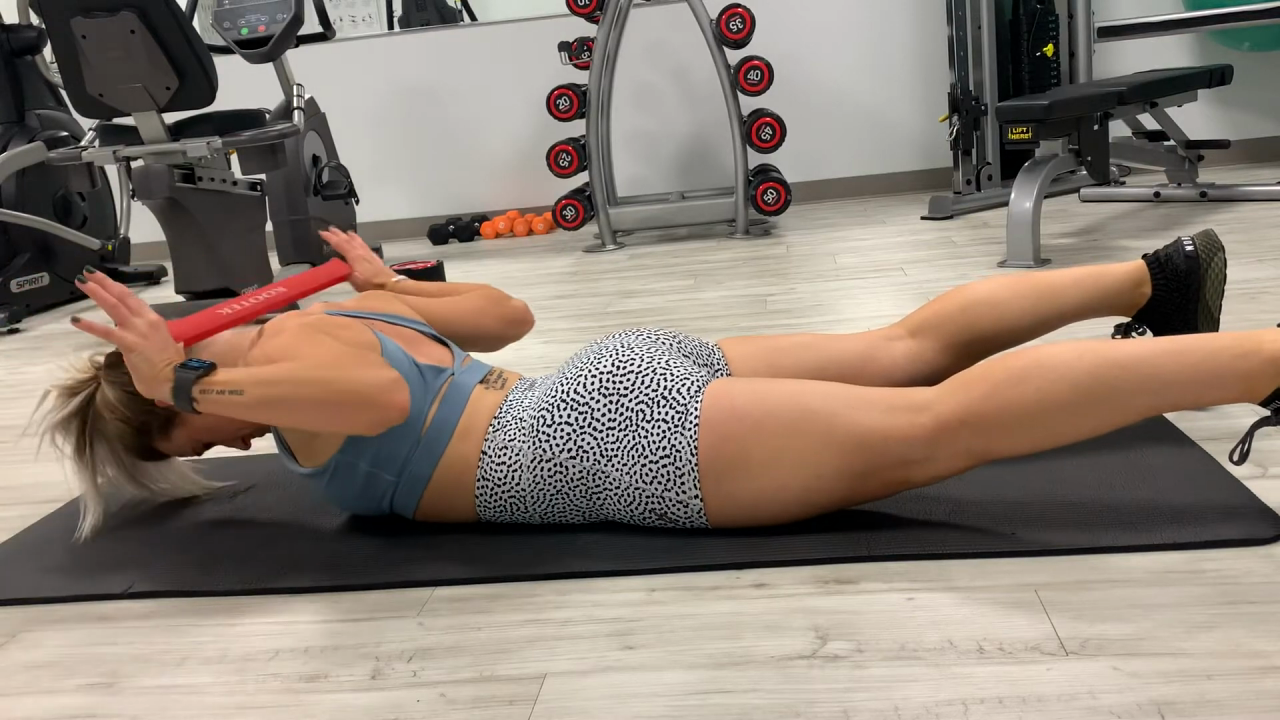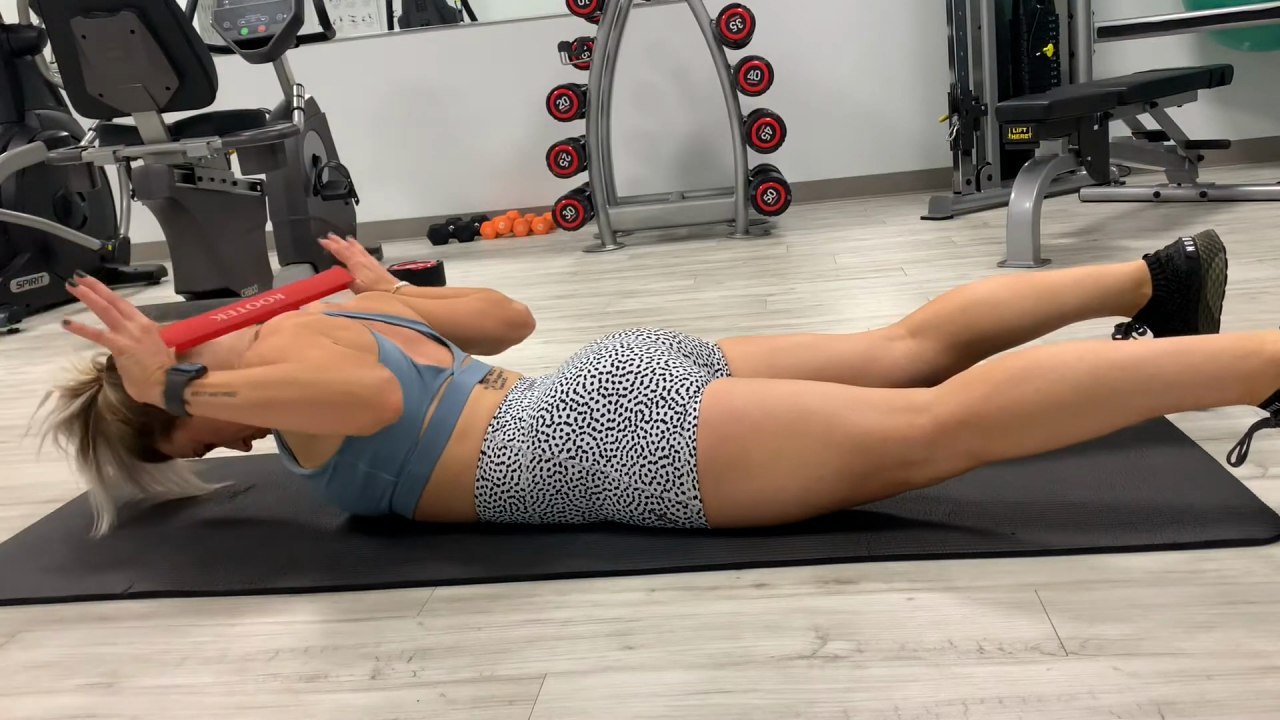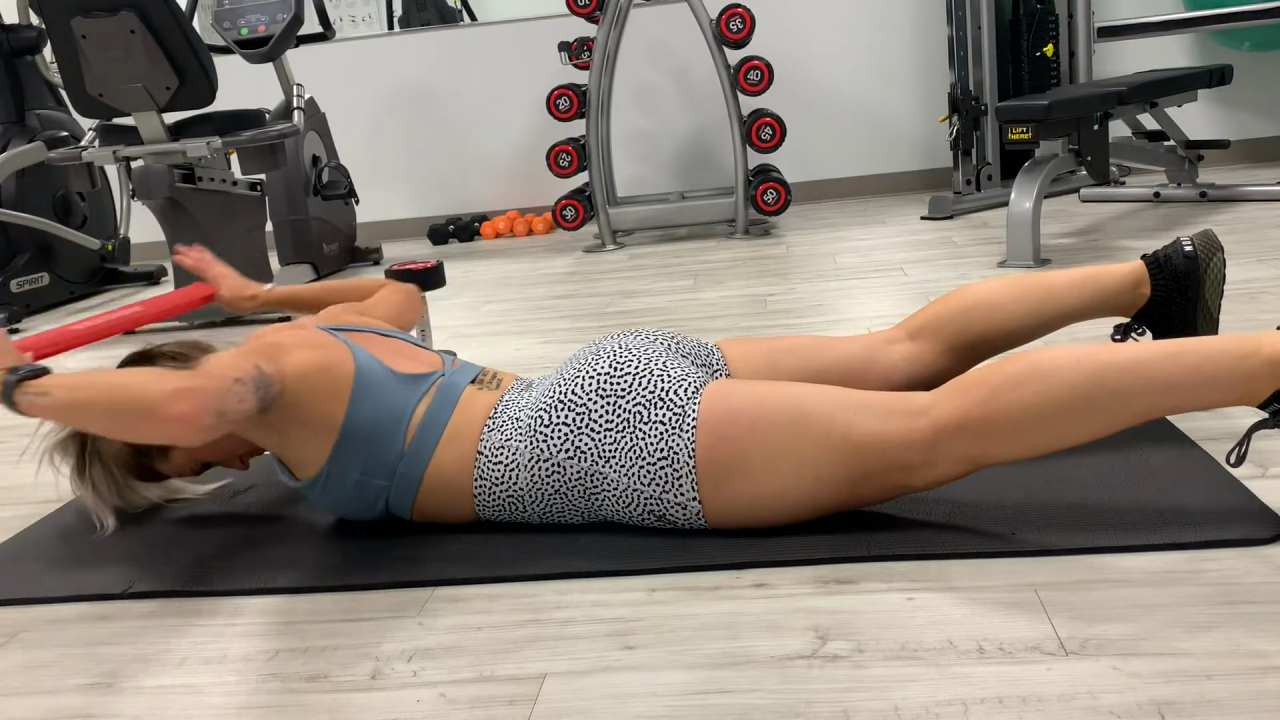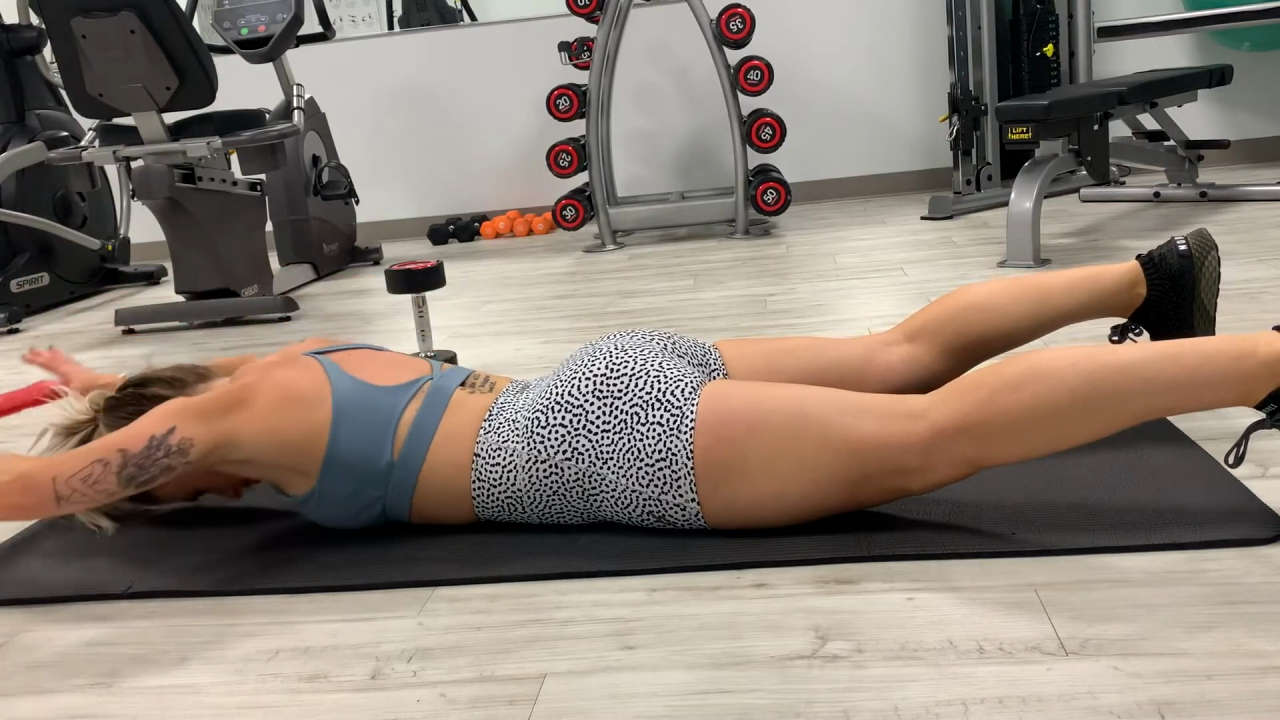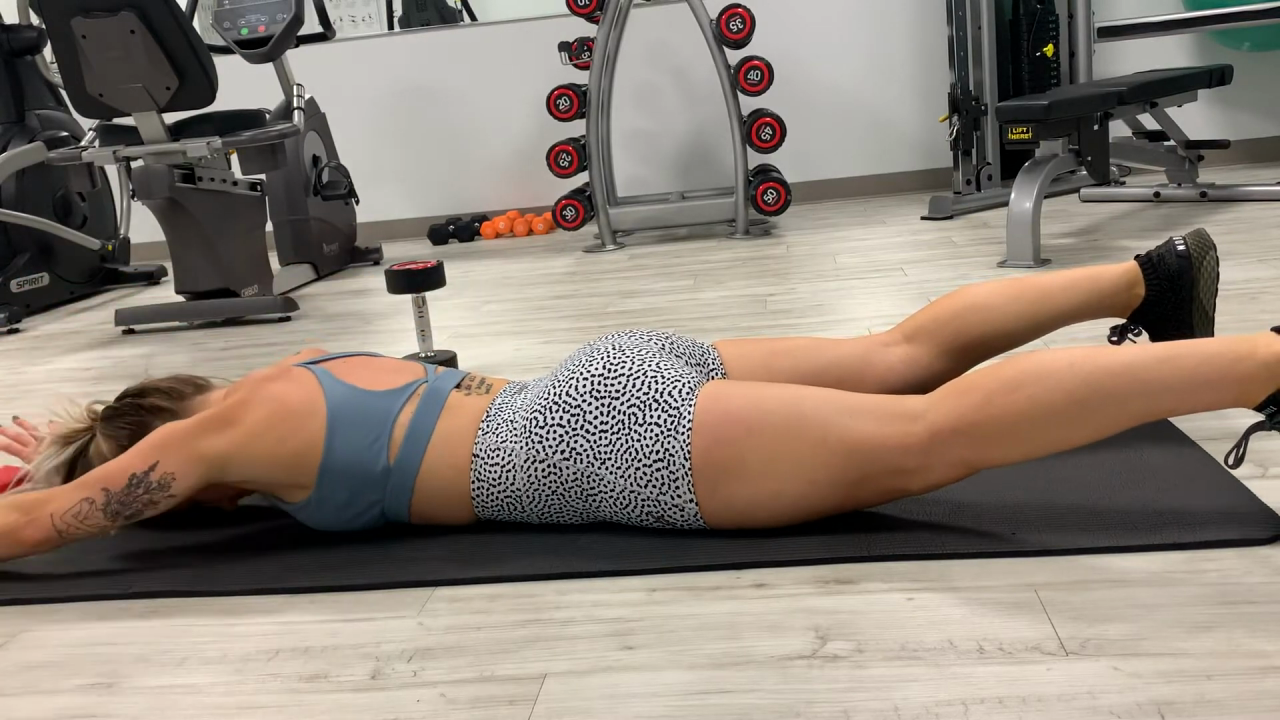
dt=0.4s
person 1, frame 1
left shoulder: (266, 357)
right shoulder: (331, 312)
left elbow: (382, 400)
right elbow: (509, 311)
left wrist: (191, 379)
left hip: (617, 441)
right hip: (621, 376)
left knee: (940, 427)
right knee: (904, 350)
right ankle: (1157, 277)
person 1, frame 2
left shoulder: (279, 351)
right shoulder: (334, 315)
left elbow: (378, 398)
right elbow: (509, 313)
left wrist: (175, 376)
left hip: (618, 444)
right hip: (623, 377)
left knee: (939, 430)
right knee: (903, 350)
right ankle: (1156, 278)
person 1, frame 3
left shoulder: (264, 371)
right shoulder: (325, 336)
left elbow: (149, 408)
right elbow: (400, 294)
right wrist: (253, 292)
left hip: (613, 446)
right hip: (622, 377)
left knee: (939, 433)
right knee: (905, 351)
right ankle: (1154, 277)
person 1, frame 4
left shoulder: (229, 419)
right shoulder: (293, 363)
right wrist: (108, 395)
left hip: (611, 444)
right hip: (619, 378)
left knee: (933, 440)
right knee: (901, 354)
right ankle: (1150, 280)
person 1, frame 5
left shoulder: (224, 435)
right shoulder: (289, 375)
left hip: (607, 439)
right hip: (616, 379)
left knee: (930, 437)
right knee: (903, 353)
right ankle: (1148, 277)
